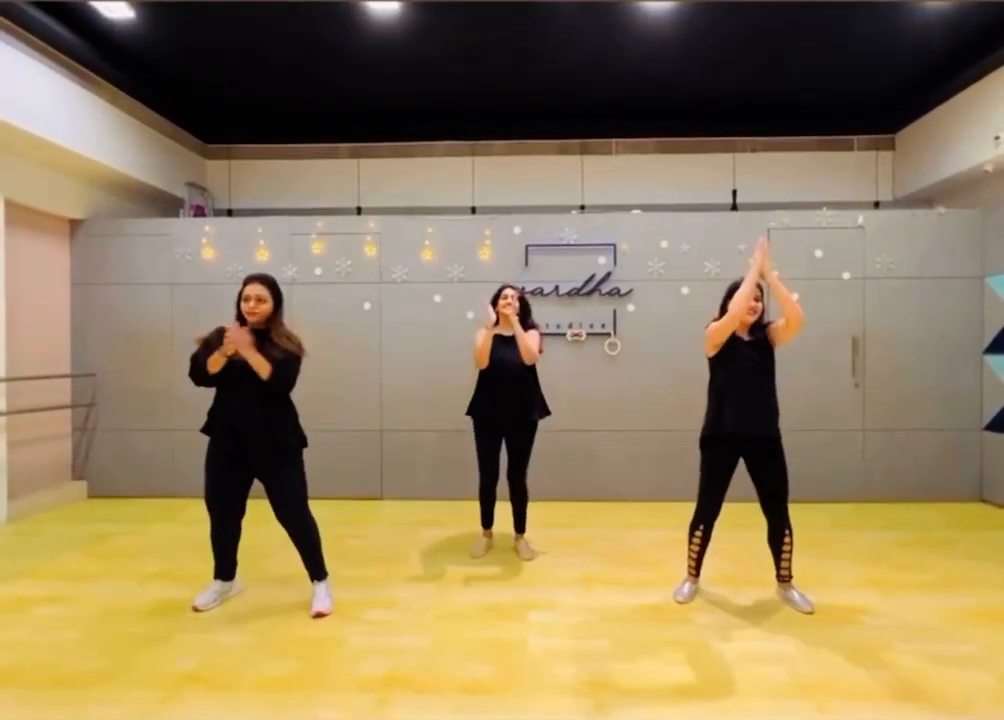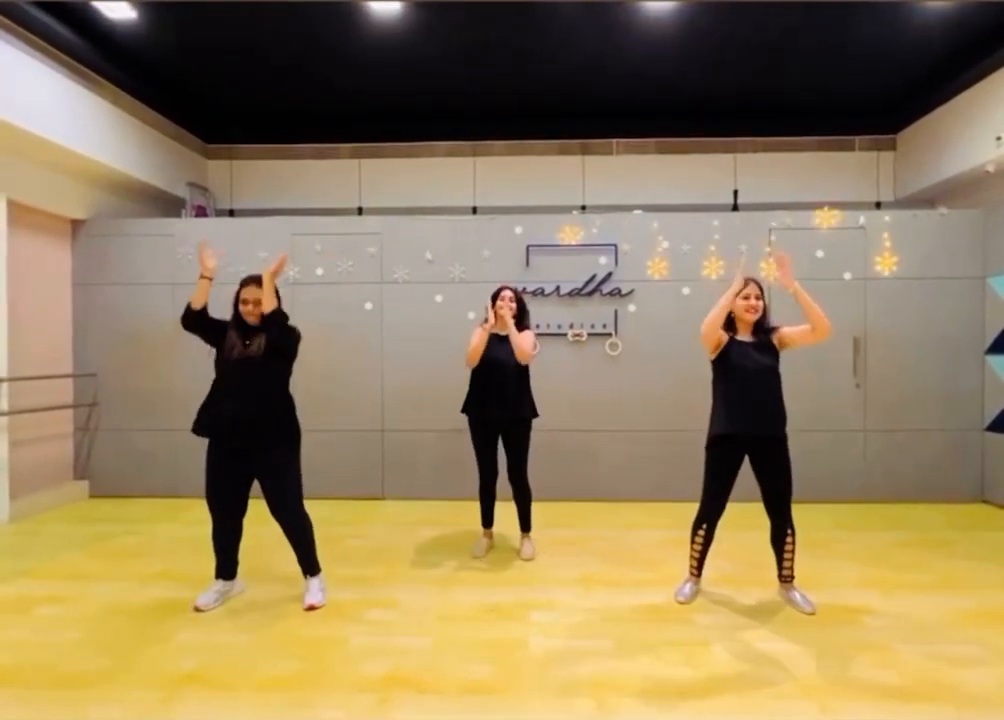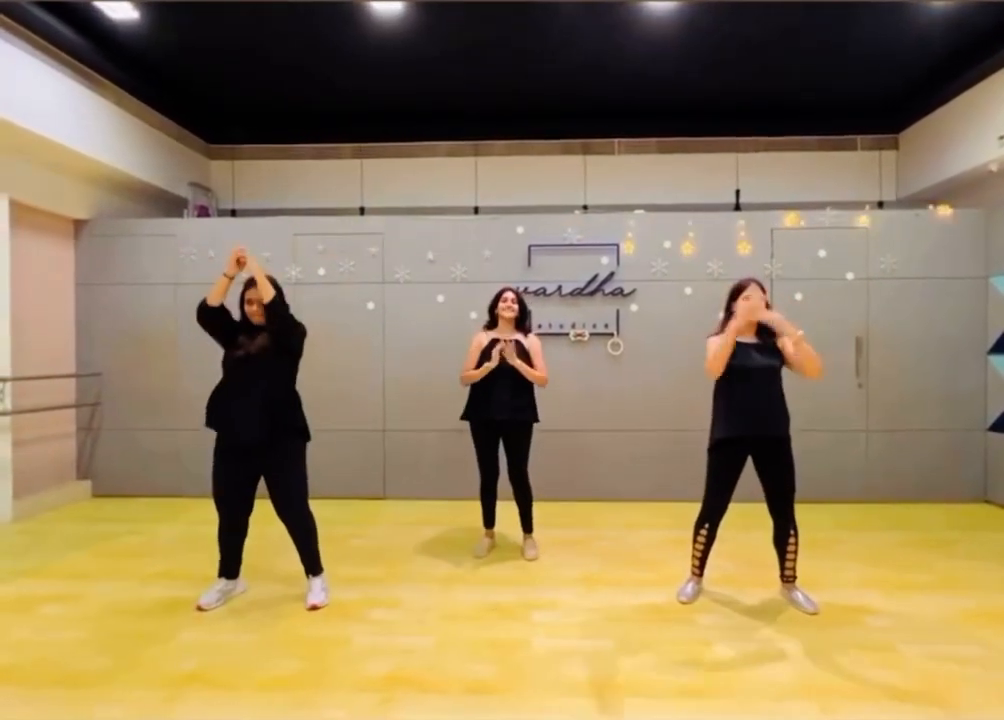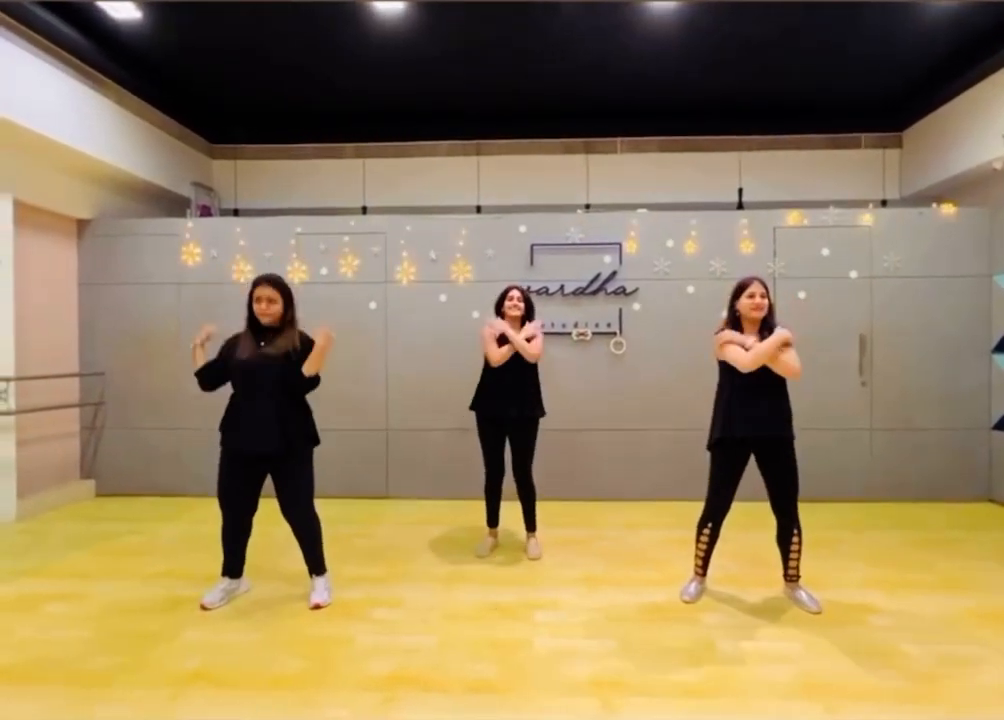
dt=0.2s
person 1, frame 1
left shoulder: (286, 346)
right shoulder: (221, 338)
left elbow: (280, 385)
right elbow: (202, 375)
left wrist: (248, 351)
right wrist: (224, 352)
left hip: (277, 444)
right hip: (227, 443)
left knee: (294, 513)
right knee: (223, 514)
left ankle: (320, 583)
right ankle: (224, 581)
person 1, frame 2
left shoulder: (283, 336)
right shoulder: (225, 335)
left elbow: (272, 326)
right elbow: (192, 319)
left wrist: (269, 281)
right wrist: (206, 275)
left hip: (275, 441)
right hip: (227, 440)
left knee: (288, 510)
right knee: (224, 512)
left ankle: (314, 578)
right ankle: (226, 580)
person 1, frame 3
left shoulder: (290, 334)
right shoulder: (234, 335)
left elbow: (276, 310)
right elbow: (207, 313)
left wrist: (256, 269)
right wrist: (230, 272)
left hip: (281, 438)
right hip: (234, 438)
left knee: (294, 509)
right knee: (231, 511)
left ankle: (316, 577)
right ankle: (229, 579)
person 1, frame 4
left shoulder: (299, 343)
right shoulder: (237, 344)
left elbow: (303, 384)
right elbow: (209, 381)
left wrist: (320, 353)
right wrist: (198, 348)
left hip: (289, 442)
right hip: (241, 441)
left knee: (299, 511)
right knee: (234, 511)
left ankle: (319, 578)
right ankle: (232, 579)
person 2, frame 1
left shoulder: (769, 335)
right shoulder: (717, 334)
left elbow: (796, 319)
right elbow: (732, 318)
left wrist: (770, 274)
right wrist: (753, 270)
left hip: (764, 436)
right hip: (723, 435)
left knee: (778, 512)
right knee: (707, 510)
left ankle: (785, 584)
right ankle: (691, 577)
person 2, frame 2
left shoulder: (774, 338)
right shoulder: (720, 340)
left elbow: (822, 330)
right elbow: (706, 331)
left wrist: (791, 285)
right wrist: (732, 287)
left hip: (770, 436)
right hip: (727, 435)
left knee: (781, 513)
right knee: (711, 509)
left ankle: (787, 584)
right ankle: (693, 577)
person 2, frame 3
left shoulder: (777, 341)
right shoulder: (721, 340)
left elbow: (814, 371)
right elbow: (713, 369)
left wrist: (790, 330)
right wrist: (738, 321)
left hip: (773, 436)
right hip: (730, 435)
left knee: (784, 513)
right knee: (712, 510)
left ankle: (789, 584)
right ankle: (695, 578)
person 2, frame 4
left shoulder: (779, 339)
right shoulder: (725, 338)
left elbow: (793, 370)
right elbow: (746, 363)
left wrist: (752, 343)
right wrist: (777, 338)
left hip: (775, 434)
right hip: (732, 434)
left knee: (788, 511)
right knee: (716, 508)
left ankle: (792, 583)
right ankle: (698, 577)
person 3, frame 1
left shoulder: (529, 333)
right shoulder: (484, 333)
left elbow: (530, 358)
right elbow: (481, 363)
left wrist: (515, 322)
right wrist: (491, 325)
left hip: (523, 415)
right hip: (487, 414)
left knee: (517, 476)
right knee: (488, 476)
left ankle: (520, 536)
right ankle: (486, 533)
person 3, frame 2
left shoulder: (525, 334)
right shoulder: (480, 333)
left elbow: (524, 358)
right elbow: (471, 361)
left wrist: (508, 322)
right wrist: (489, 326)
left hip: (516, 413)
right hip: (482, 412)
left knee: (518, 474)
right knee: (487, 474)
left ankle: (526, 535)
right ankle: (487, 534)
person 3, frame 3
left shoulder: (530, 340)
right shoulder: (482, 337)
left elbow: (542, 379)
right elbow: (465, 378)
left wrist: (514, 361)
right wrist: (491, 363)
left hip: (518, 416)
right hip: (484, 416)
left knee: (519, 475)
right knee: (488, 475)
left ankle: (528, 536)
right ankle: (489, 534)
person 3, frame 4
left shoulder: (534, 333)
right shoulder: (490, 330)
left elbow: (532, 355)
right elbow: (495, 358)
left wrist: (508, 330)
right wrist: (520, 334)
left hip: (525, 413)
right hip: (491, 412)
left knee: (523, 473)
right knee: (494, 473)
left ankle: (531, 535)
right ankle: (492, 533)
